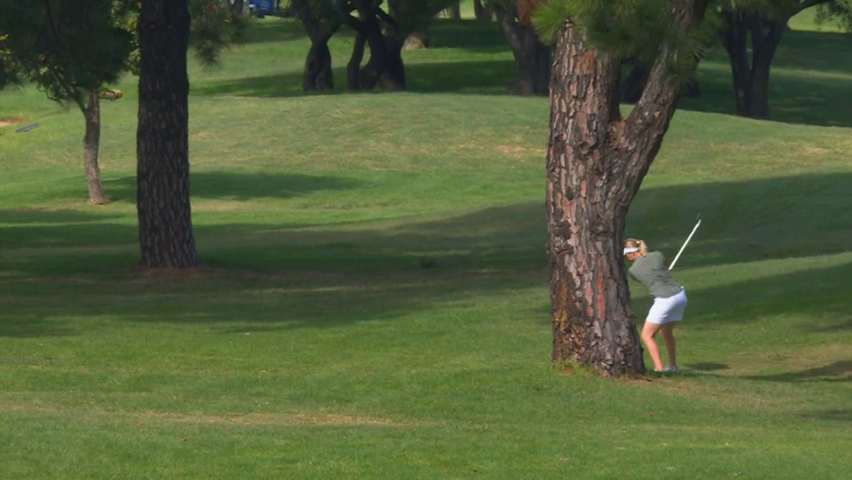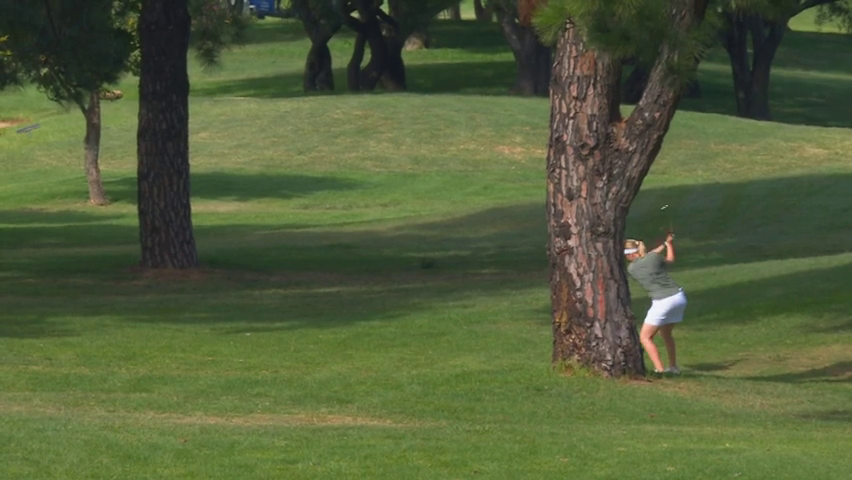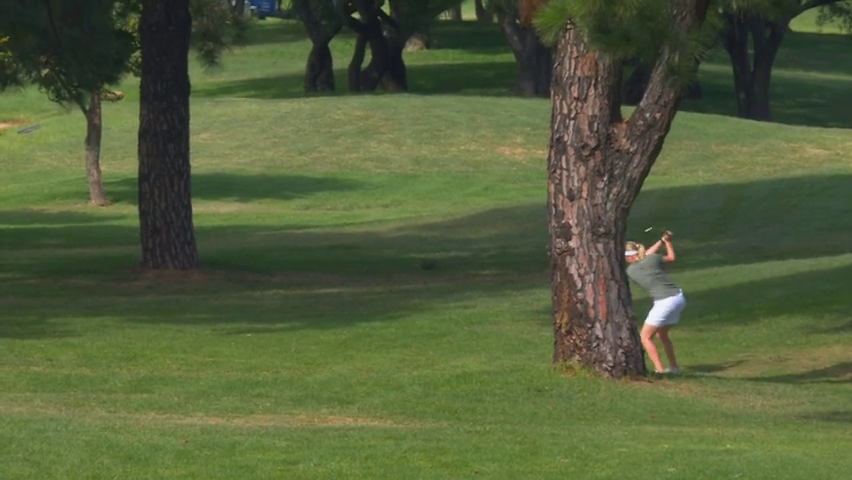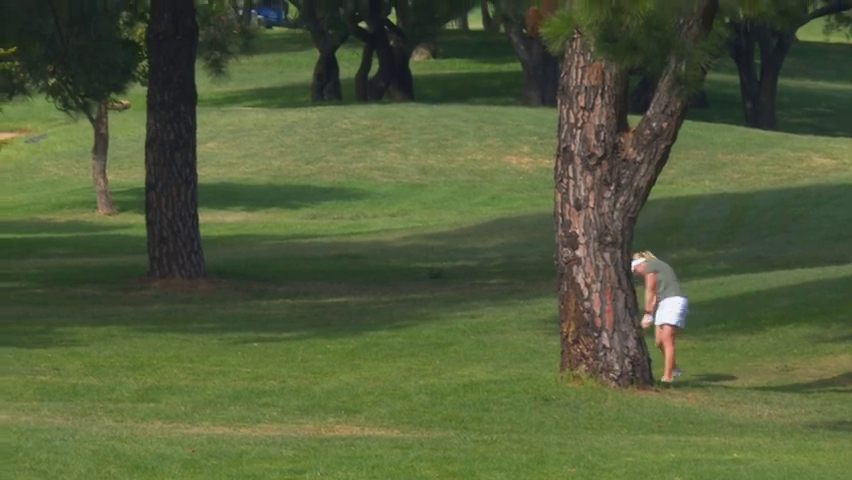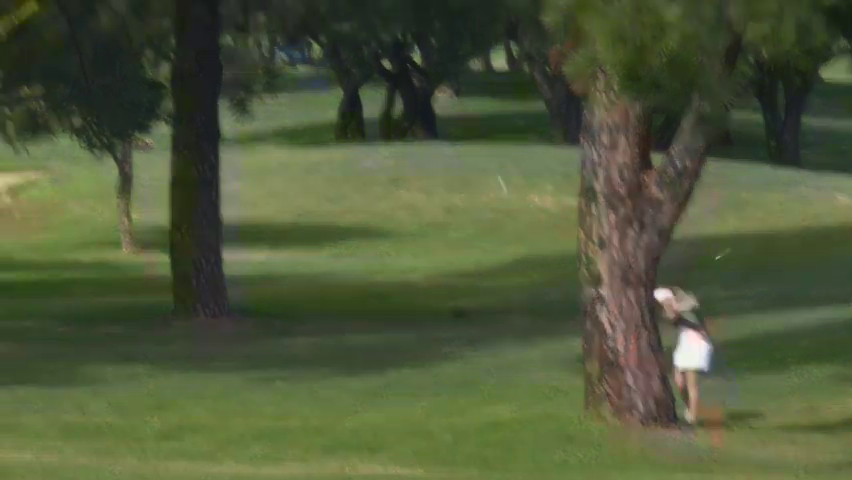
dt=0.2s
person 1, frame 1
left shoulder: (632, 270)
right shoulder: (657, 255)
left hip: (665, 300)
right hip: (680, 295)
left knee: (646, 336)
right knee: (667, 332)
left ankle: (660, 369)
right ankle: (672, 366)
person 1, frame 2
left shoulder: (631, 269)
right shoulder: (655, 257)
right elbow: (671, 259)
left wrist: (664, 245)
right wrist: (668, 243)
left hip: (663, 303)
right hip: (679, 297)
left knee: (645, 337)
right knee: (666, 333)
left ankle: (660, 370)
right ankle: (673, 367)
person 1, frame 3
left shoulder: (630, 271)
right shoulder: (653, 259)
right elbow: (672, 258)
left wrist: (661, 242)
right wrist: (666, 241)
left hip: (664, 302)
right hip: (678, 299)
left knee: (645, 337)
right knee: (662, 334)
left ankle: (660, 370)
right ankle: (673, 367)
person 1, frame 4
left shoulder: (650, 268)
right shoulder: (655, 267)
left elbow: (650, 293)
right elbow: (655, 296)
left wrist: (647, 314)
right wrist: (651, 313)
left hip: (675, 301)
left knee: (667, 340)
right knee: (659, 341)
left ankle: (667, 378)
right ankle: (674, 369)
person 1, frame 5
left shoulder: (685, 299)
right shoulder: (669, 311)
right elbow: (673, 314)
left hip: (697, 340)
right hip: (683, 342)
left knee: (691, 381)
right knee: (680, 383)
left ankle: (692, 418)
right ankle: (689, 408)
